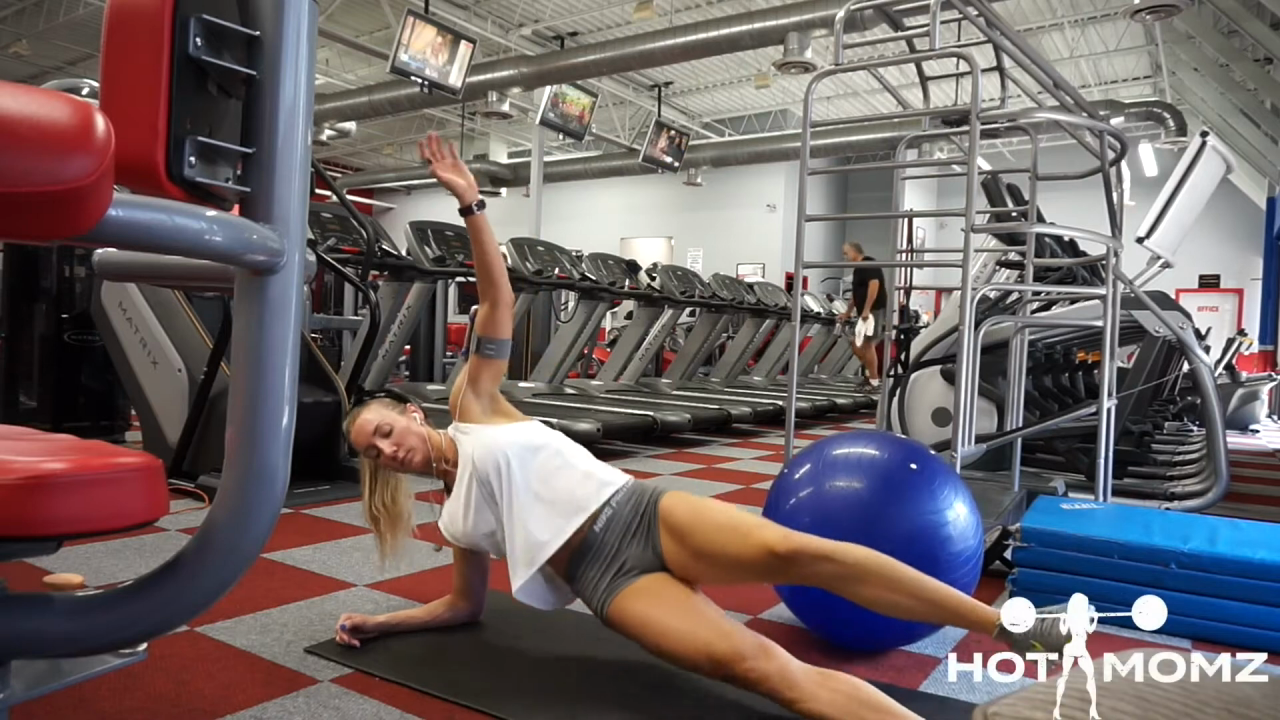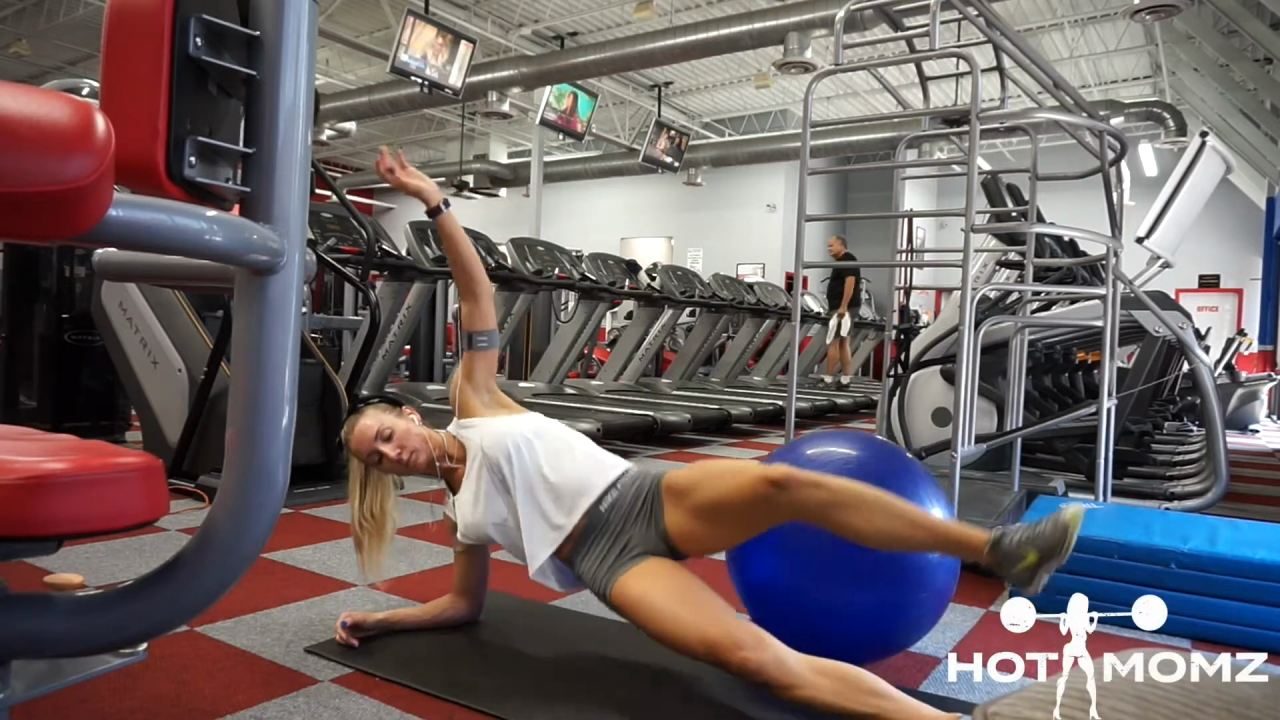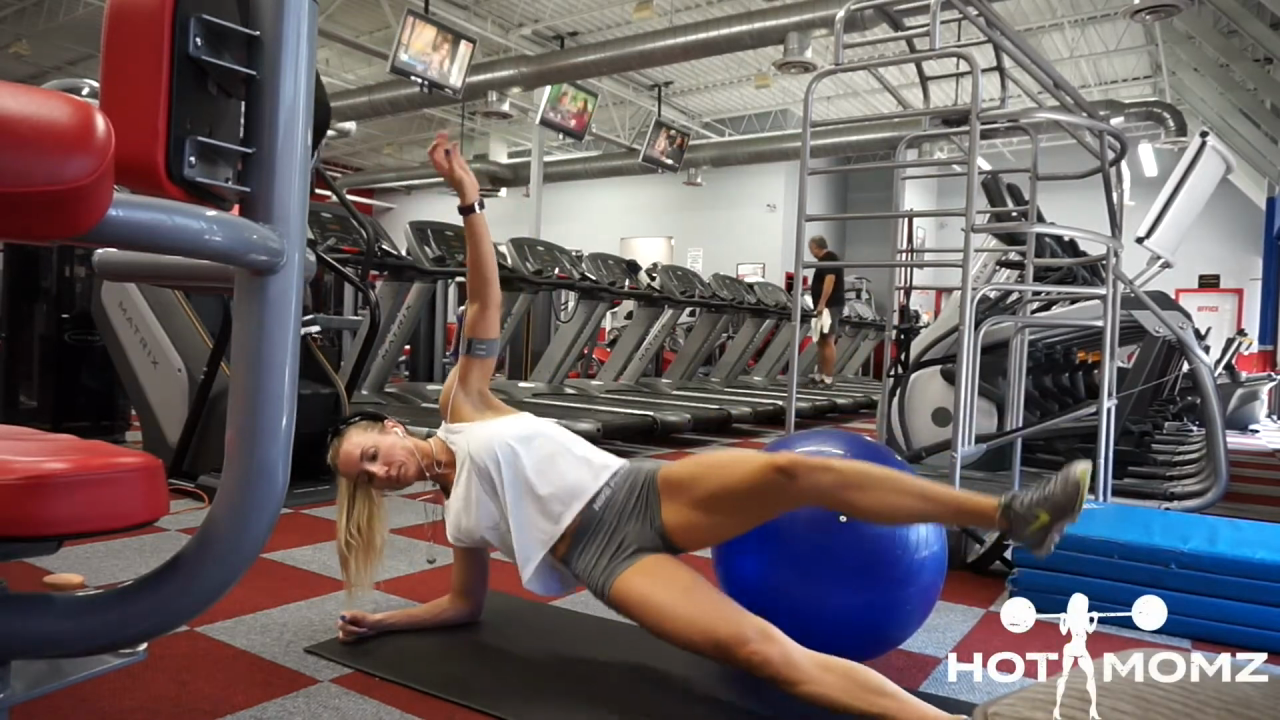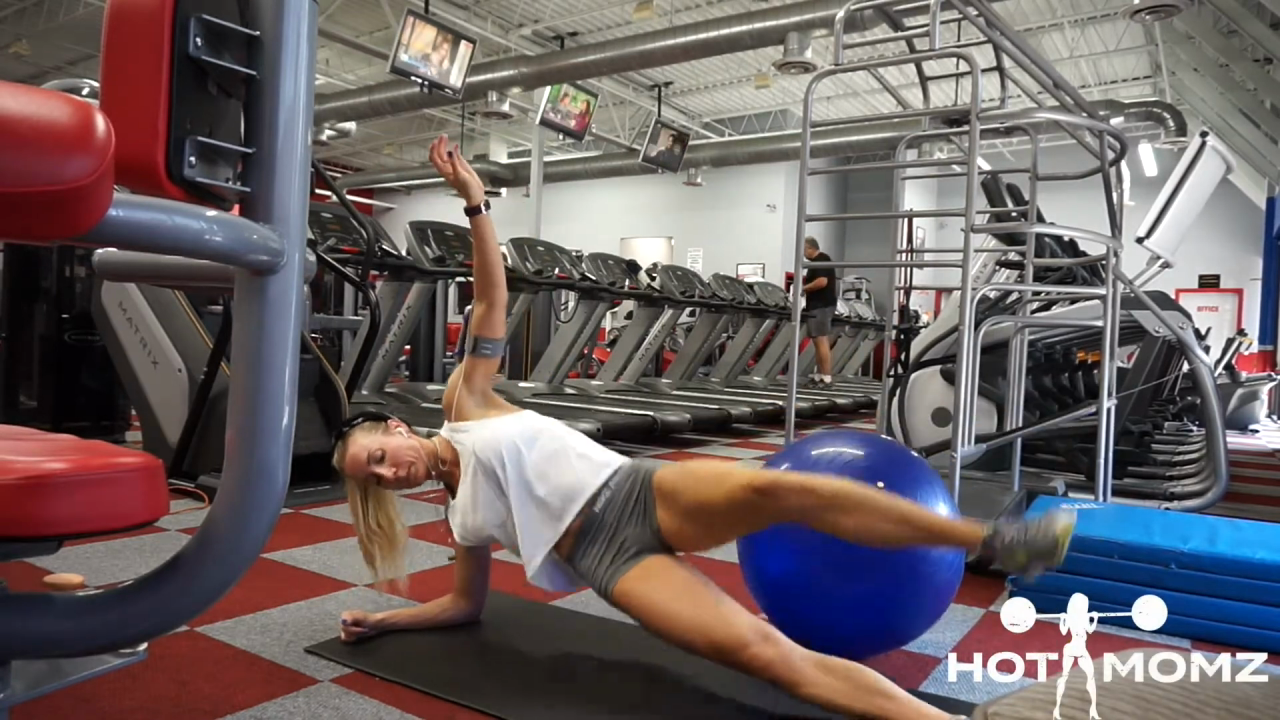
dt=1s
person 1, frame 1
left shoulder: (469, 402)
right shoulder: (455, 513)
left elbow: (497, 297)
right elbow: (464, 604)
left wrist: (469, 202)
right wrist: (378, 623)
left hip: (637, 512)
right hip: (608, 576)
left knee: (799, 552)
left ankle: (1004, 627)
person 1, frame 2
left shoulder: (470, 399)
right shoulder: (461, 510)
left elbow: (477, 294)
right elbow: (464, 604)
left wrist: (433, 202)
right wrist: (378, 620)
left hip: (648, 497)
right hip: (614, 559)
left knee: (781, 483)
right knee: (755, 656)
left ankle: (996, 549)
person 1, frame 3
left shoulder: (461, 404)
right shoulder: (457, 517)
left elbow: (486, 299)
right elbow: (465, 606)
left wrist: (468, 201)
right wrist: (378, 621)
left hip: (643, 493)
right hip: (611, 559)
left knee: (792, 471)
right knee: (761, 649)
left ankle: (1007, 514)
person 1, frame 4
left shoulder: (463, 403)
right shoulder: (461, 515)
left elbow: (492, 298)
right elbow: (465, 604)
left wrist: (474, 200)
right wrist: (380, 620)
left hip: (640, 493)
right hip: (613, 557)
left knee: (776, 489)
right knee: (762, 650)
left ankle: (993, 540)
